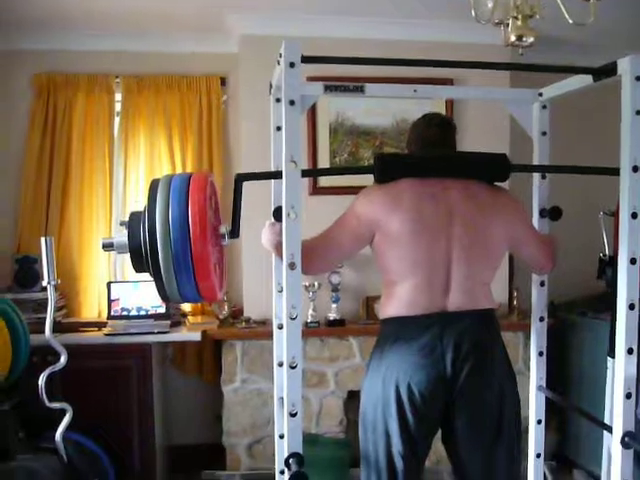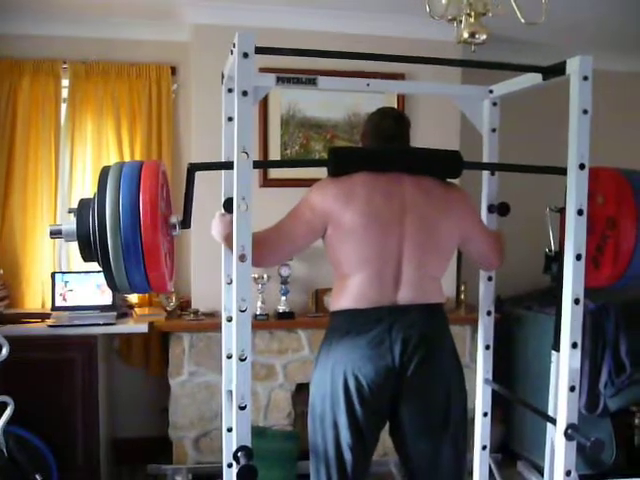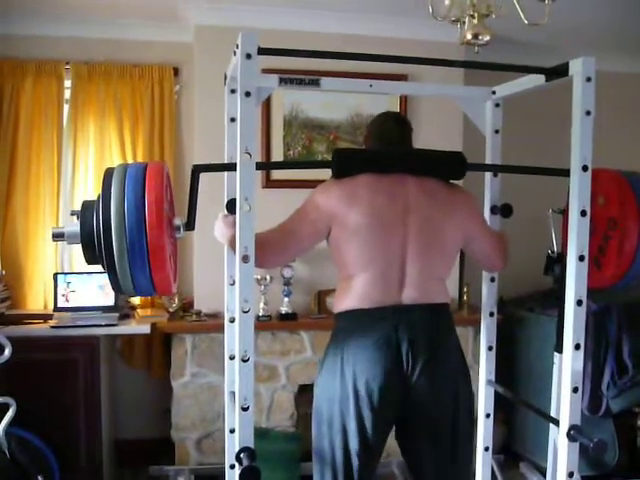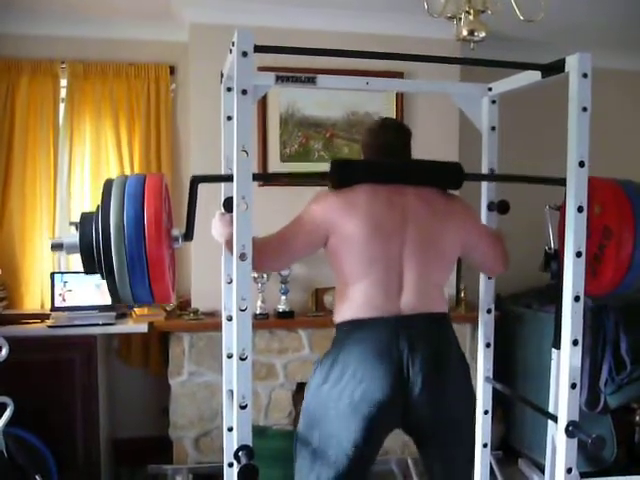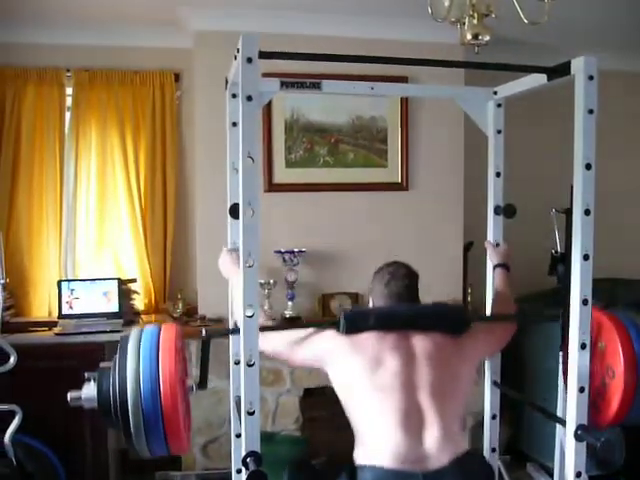
dt=1s
person 1, frame 1
left shoulder: (381, 200)
right shoulder: (498, 201)
left elbow: (312, 259)
right elbow: (544, 261)
left wrist: (274, 240)
right wrist: (549, 231)
left hip: (406, 346)
right hip: (479, 342)
person 1, frame 2
left shoulder: (335, 192)
right shoulder: (450, 197)
left elbow: (264, 251)
right elbow: (492, 258)
left wrist: (225, 233)
right wrist: (497, 228)
left hip: (356, 338)
right hip: (429, 337)
person 1, frame 3
left shoulder: (339, 194)
right shoulder: (454, 198)
left elbow: (268, 252)
right elbow: (496, 259)
left wrist: (228, 234)
right wrist: (500, 228)
left hip: (362, 340)
right hip: (435, 338)
person 1, frame 4
left shoulder: (337, 205)
right shoulder: (452, 208)
left elbow: (263, 258)
right elbow: (497, 264)
left wrist: (227, 233)
right wrist: (494, 235)
left hip: (362, 352)
right hip: (435, 349)
person 1, frame 5
left shoulder: (342, 346)
right shoulder: (457, 345)
left elbow: (263, 334)
right elbow: (504, 323)
left wrist: (235, 274)
right wrist: (500, 266)
